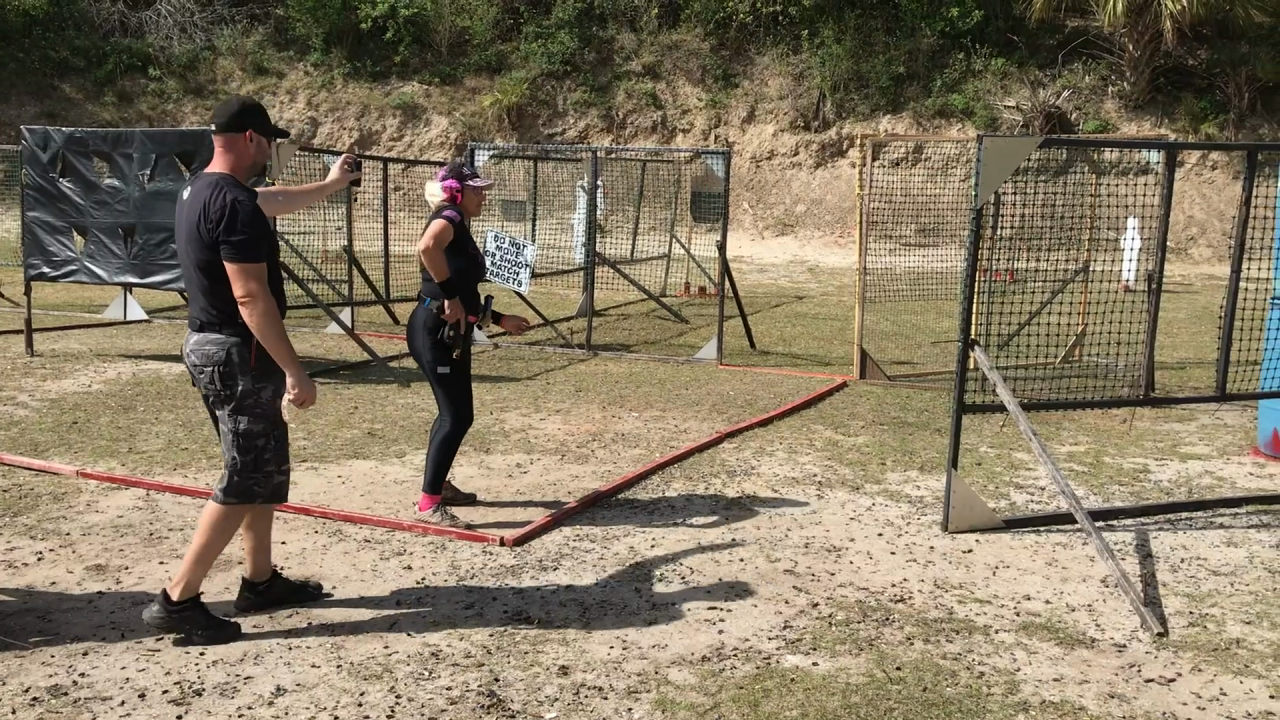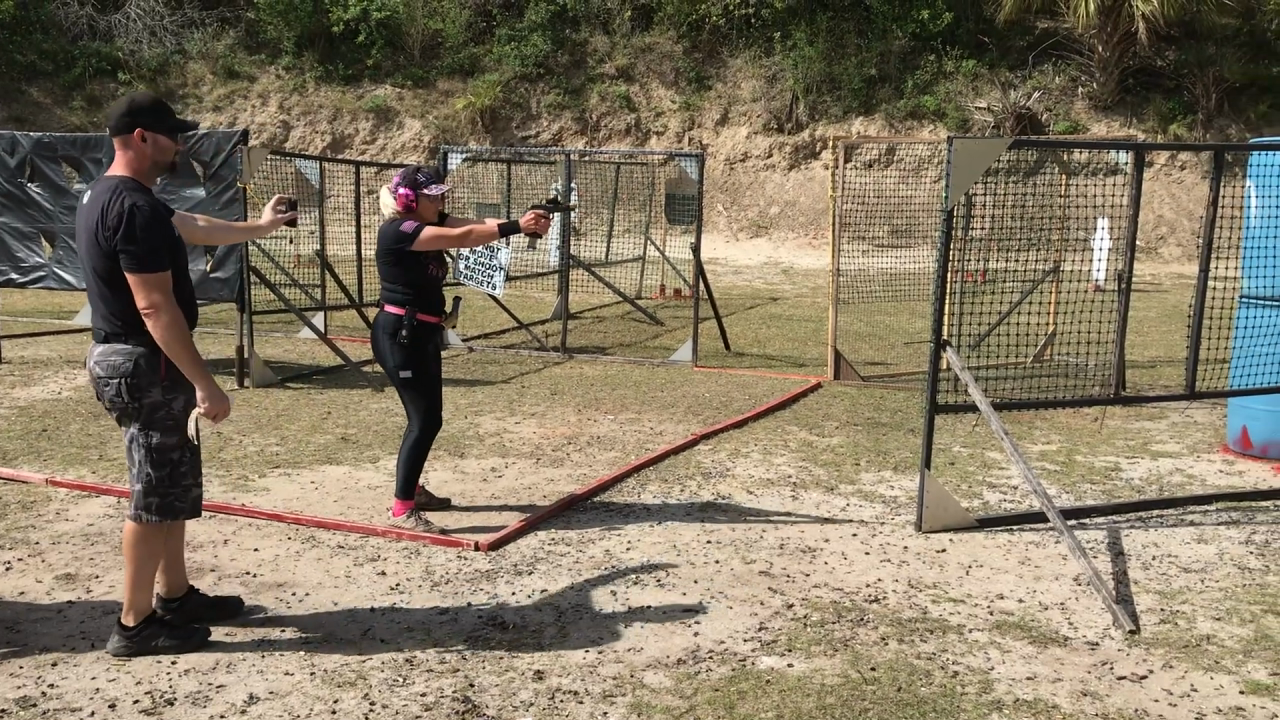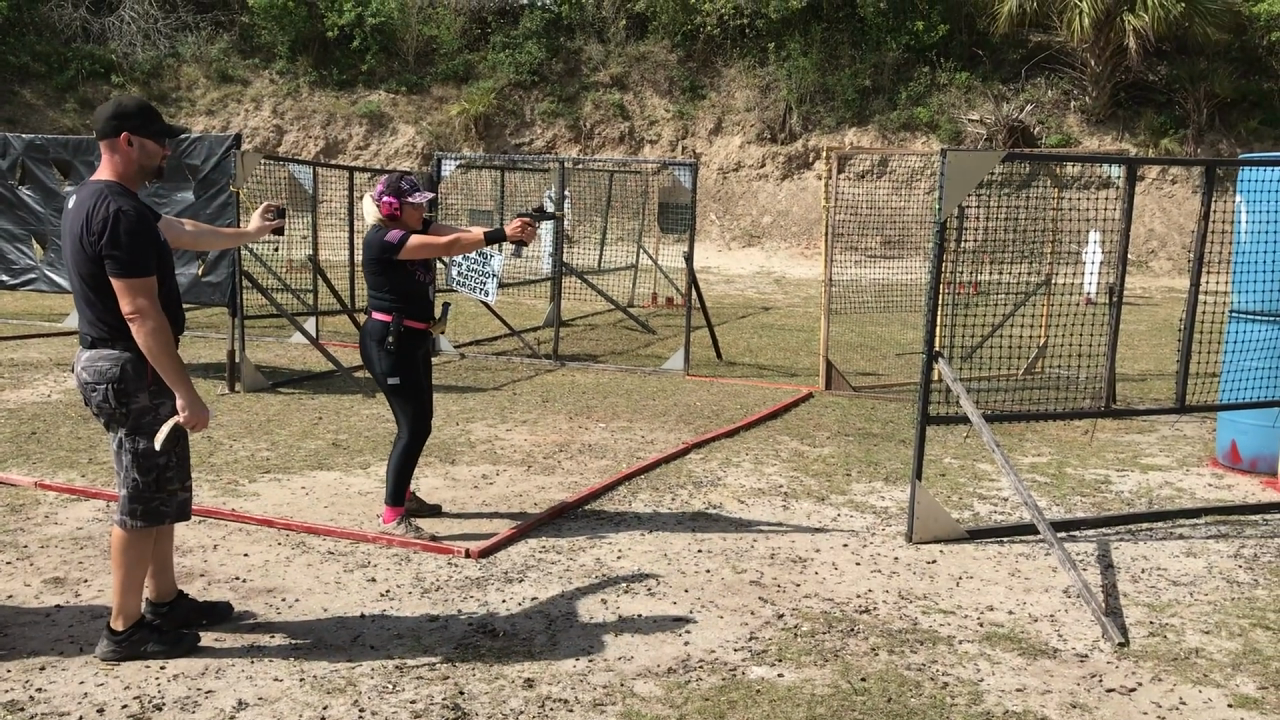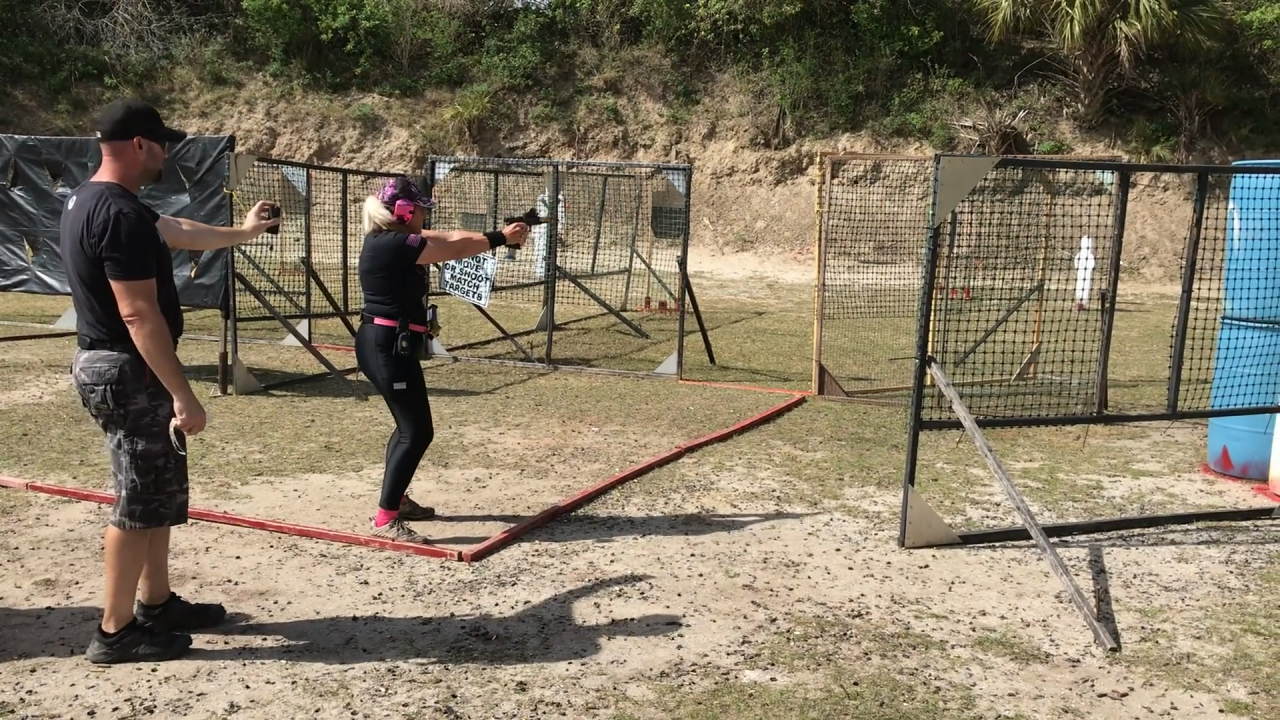
dt=1s
person 1, frame 1
left shoulder: (202, 188)
right shoulder: (235, 204)
left elbow: (272, 201)
right elbow: (252, 298)
left wrist: (330, 184)
right wrist: (294, 371)
left hip: (210, 346)
right hip: (238, 354)
left knee: (255, 471)
right knee: (246, 481)
left ankle: (260, 580)
right ankle: (177, 598)
person 1, frame 2
left shoulder: (108, 193)
right shoulder: (135, 207)
left elbow: (190, 227)
right elbow: (157, 308)
left wrist: (258, 227)
right wrist: (204, 383)
left hip: (130, 359)
right hip: (146, 366)
left knee: (170, 486)
right knee: (157, 494)
left ankle: (175, 596)
right ankle: (135, 624)
person 1, frame 3
left shoulder: (94, 198)
right shoulder: (120, 212)
left elbow: (179, 232)
right elbow: (141, 313)
left wrist: (246, 233)
right wrist: (185, 392)
left hip: (117, 364)
right hip: (132, 372)
left knee: (162, 491)
right knee: (144, 499)
left ankle: (164, 601)
right ankle: (125, 629)
person 1, frame 4
left shoulder: (90, 199)
right shoulder: (120, 214)
left elbow: (176, 231)
right elbow: (140, 316)
left wrist: (242, 232)
right wrist: (183, 395)
left hip: (111, 365)
right hip: (129, 373)
left knee: (155, 493)
right knee: (140, 501)
left ankle: (156, 604)
right ankle: (116, 632)
person 2, frame 1
left shoulder: (459, 229)
right shoulder: (449, 216)
right elbow: (427, 247)
left wrist: (499, 319)
right wrist: (449, 295)
left hip: (451, 331)
right hip: (434, 331)
left knee: (454, 412)
right knee: (458, 416)
left ankle: (439, 485)
right ankle: (428, 504)
person 2, frame 2
left shoulder: (429, 224)
right shoulder: (397, 231)
left elbow: (477, 224)
right elbow: (462, 237)
left wrist: (522, 223)
right wrist: (516, 227)
left hip: (423, 333)
right hip: (399, 335)
left knee: (426, 416)
right knee: (425, 420)
left ankle: (412, 489)
right ankle: (401, 509)
person 2, frame 3
left shoulder: (416, 230)
right shoulder: (382, 239)
left elbow: (462, 232)
right elbow: (448, 246)
left wrist: (508, 231)
right wrist: (502, 235)
left hip: (414, 340)
right hip: (388, 342)
left knee: (419, 421)
right knee: (414, 427)
left ankle: (403, 496)
right ankle: (391, 516)
person 2, frame 4
left shoulder: (392, 236)
right shoulder: (394, 244)
left elbow: (449, 237)
right elbow: (456, 251)
left wrist: (500, 235)
right wrist: (500, 238)
left hip: (390, 344)
right hip: (388, 347)
left knee: (410, 424)
right knee: (418, 432)
left ankle: (397, 499)
right ankle: (385, 519)
